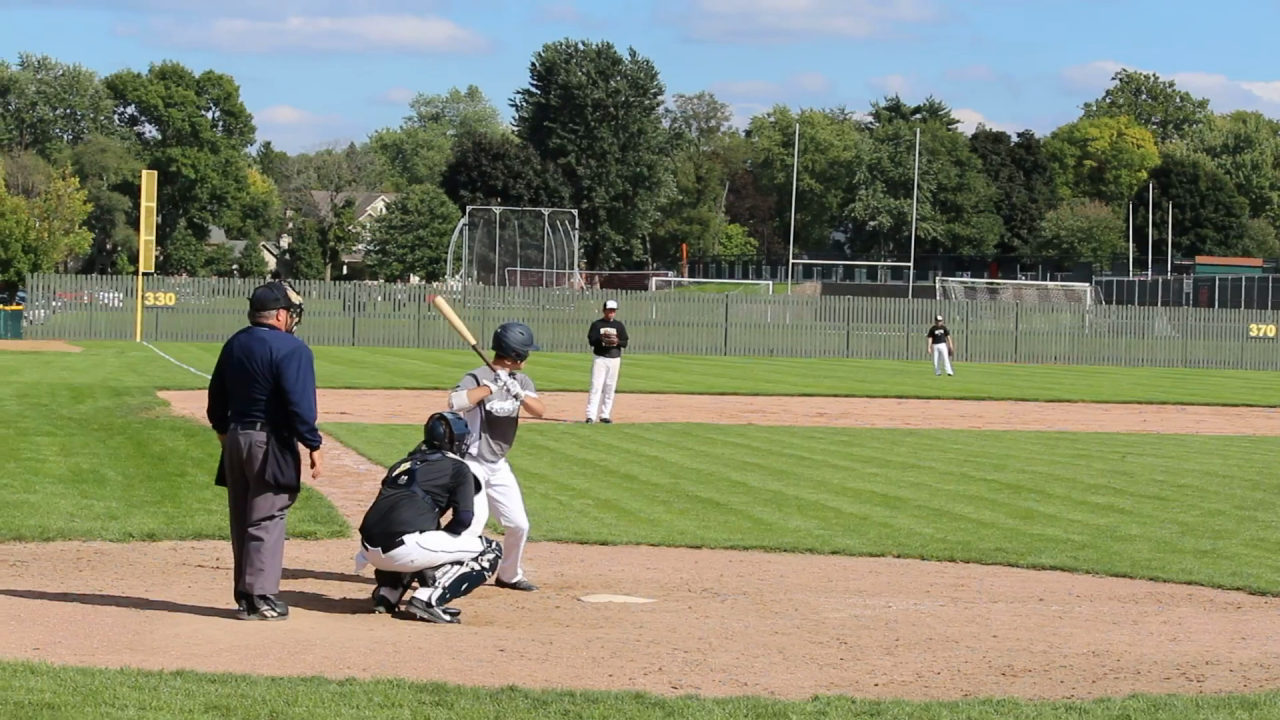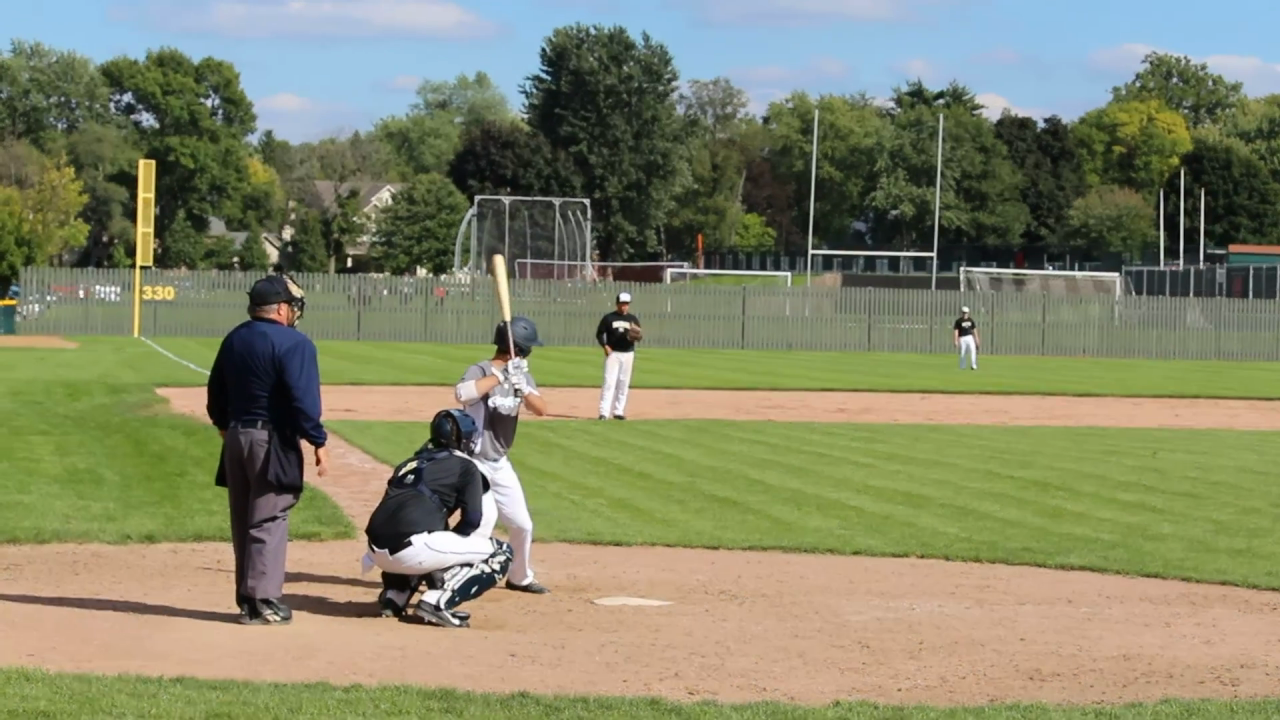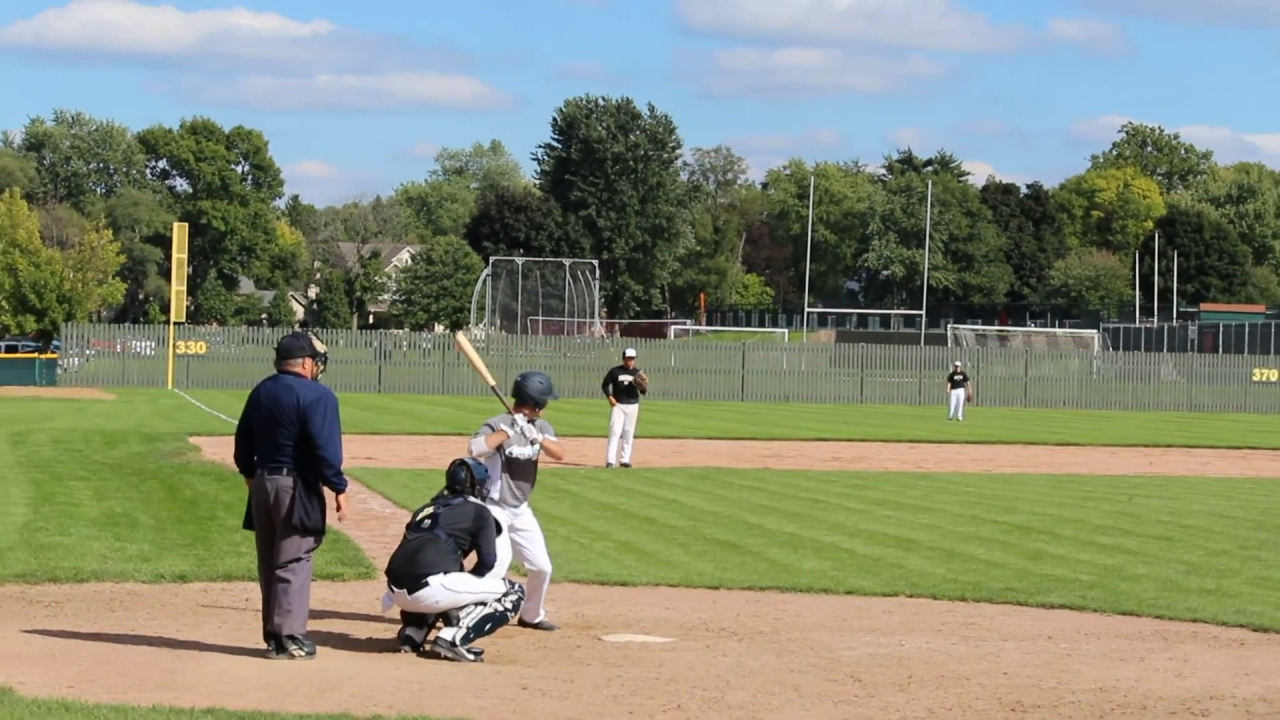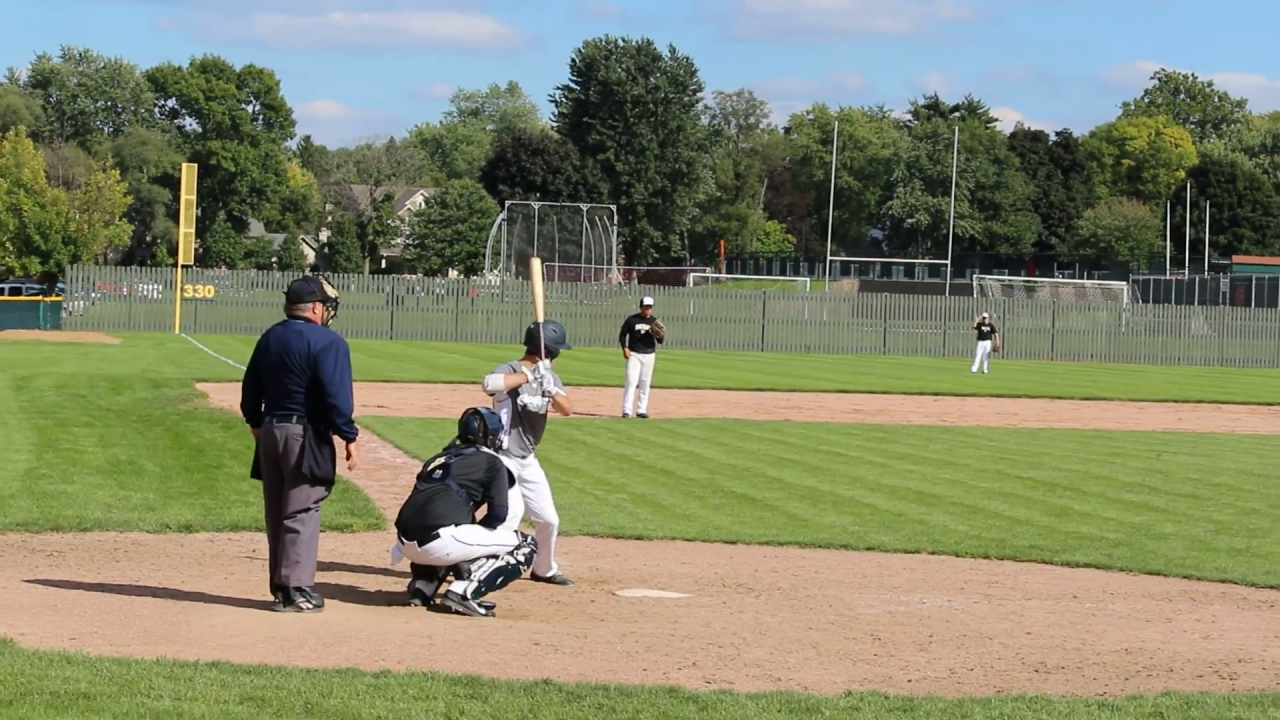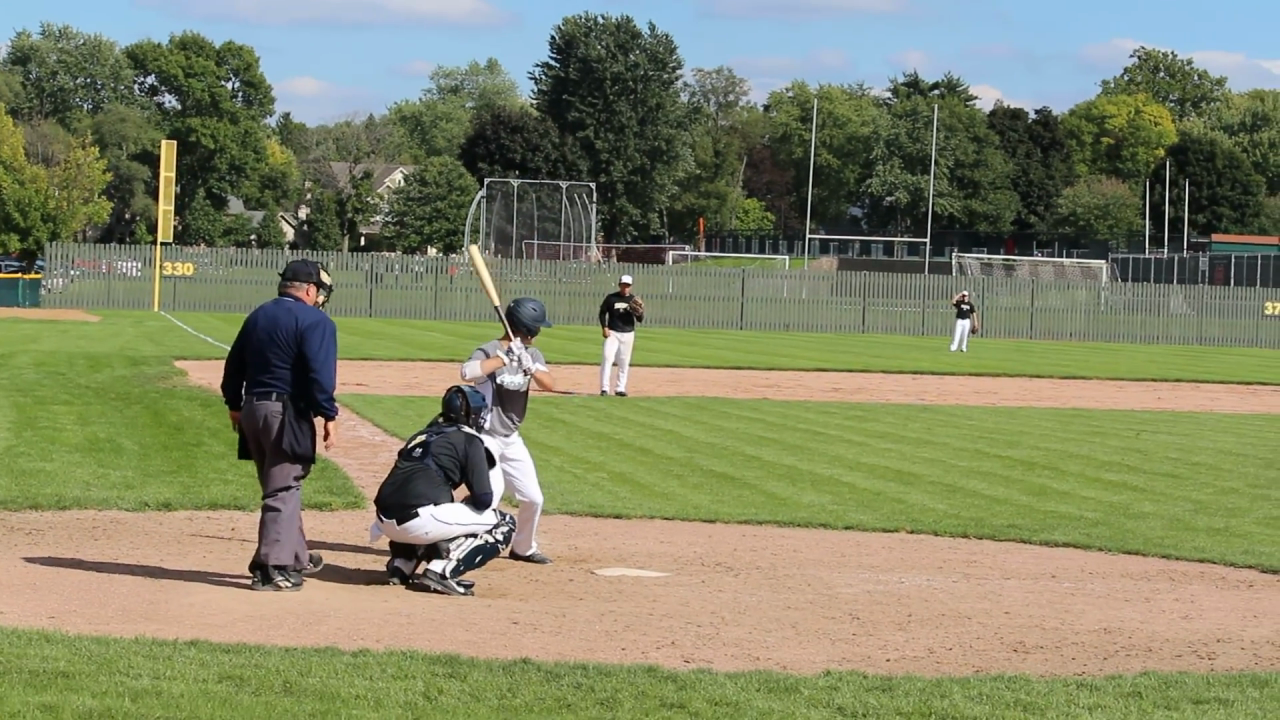
dt=0.5s
person 1, frame 1
left shoulder: (233, 344)
right shoulder: (291, 348)
left elbow: (217, 395)
right elbow: (300, 403)
left wrist: (224, 431)
right wrist: (313, 445)
left hip: (236, 440)
right hip: (271, 442)
left knee: (242, 520)
right knee: (267, 519)
left ankle: (245, 594)
right ankle: (259, 598)
person 1, frame 2
left shoulder: (233, 339)
right shoulder: (294, 343)
left elbow: (215, 391)
right elbow: (303, 398)
left wrist: (225, 427)
right wrist: (318, 442)
left hip: (236, 438)
right hip: (273, 441)
left knee: (243, 521)
right knee: (269, 521)
left ankle: (248, 598)
right ankle: (263, 602)
person 1, frame 3
left shoulder: (260, 392)
right shoulder: (317, 395)
left elbow: (243, 440)
right elbow: (326, 447)
left wrist: (250, 474)
right wrist: (338, 488)
left hip: (263, 484)
right hip: (297, 487)
left knee: (270, 563)
right knee: (293, 562)
left ankle: (274, 634)
right ankle: (288, 638)
person 1, frame 4
left shoulder: (269, 338)
right shoulder: (328, 342)
left elbow: (250, 386)
right elbow: (337, 395)
left wrist: (256, 422)
right wrist: (349, 437)
left hip: (271, 433)
right hip: (306, 436)
left knee: (277, 513)
right knee: (302, 513)
left ankle: (282, 585)
right ankle: (295, 590)
person 1, frame 5
left shoulder: (257, 316)
right shoulder: (315, 321)
left elbow: (234, 364)
right elbow: (320, 374)
left wrist: (234, 404)
right wrist: (328, 415)
left hip: (253, 410)
right hip: (288, 414)
left knee: (278, 489)
right knee: (283, 491)
left ankle: (296, 558)
right ankle: (272, 568)
person 2, frame 1
left shoulder: (521, 380)
right shoulder: (477, 376)
left elbow: (539, 411)
right elbow: (455, 402)
left wrist: (519, 394)
right wrist: (492, 386)
left hip: (499, 465)
right hip: (471, 463)
left knee: (518, 524)
right knee: (472, 522)
left ankle: (509, 575)
person 2, frame 2
left shoulder: (522, 375)
right shoulder: (481, 371)
left elbow: (541, 409)
right elbow: (462, 394)
left wrist: (524, 390)
right wrist: (501, 376)
left hip: (500, 463)
right hip: (473, 462)
left knee: (522, 524)
right knee: (482, 522)
left ankle: (520, 578)
person 2, frame 3
left shoulder: (540, 426)
right shoulder: (496, 424)
left elbow: (559, 454)
right elbow: (474, 449)
left wrist: (537, 438)
right wrist: (508, 430)
left hip: (521, 510)
right hip: (494, 508)
left knee: (542, 567)
left ankle: (531, 615)
person 2, frame 4
left shoulder: (549, 375)
right shoulder: (511, 370)
left elbow: (567, 410)
right elbow: (489, 384)
left wrist: (551, 390)
right wrist: (530, 375)
left hip: (528, 460)
right hip: (502, 458)
left knee: (549, 519)
right knee: (509, 516)
left ankle: (544, 569)
person 2, frame 5
left shoulder: (532, 353)
right shoulder: (488, 350)
left elbow: (550, 385)
right elbow: (467, 372)
left wrist: (530, 367)
right wrist: (505, 357)
left hip: (512, 439)
right hip: (485, 437)
left knee: (533, 498)
right knee: (490, 494)
left ankle: (523, 548)
person 3, frame 1
left shoulder: (405, 463)
right shoulder: (458, 468)
right elbow: (464, 518)
right wrist: (443, 537)
left hip: (372, 548)
right hip: (403, 547)
right knee: (490, 551)
left ankle: (387, 593)
right ankle: (428, 600)
person 3, frame 2
left shoulder: (410, 463)
right shoulder: (465, 466)
right elbow: (472, 519)
right wrist: (451, 540)
left hip: (379, 550)
right hip: (410, 548)
right knee: (501, 553)
left ankle: (393, 596)
right ankle: (437, 603)
person 3, frame 3
left shoulder: (428, 508)
right shoulder: (479, 511)
right elbow: (488, 560)
right wrist: (468, 582)
left hip: (398, 590)
right hip: (427, 588)
right knee: (512, 593)
left ankle: (412, 633)
right ankle: (452, 640)
person 3, frame 4
left shoulder: (439, 458)
right shoulder: (491, 462)
right elbow: (498, 513)
right wrist: (476, 532)
left hip: (407, 542)
right hip: (438, 541)
right knee: (524, 546)
left ankle: (422, 586)
right ankle: (463, 592)
person 3, frame 5
left shoulder: (423, 435)
right shoulder: (469, 441)
right elbow: (483, 499)
left hip: (386, 520)
right hip: (416, 519)
right knee: (504, 524)
left ankle: (401, 565)
right ankle: (442, 572)
